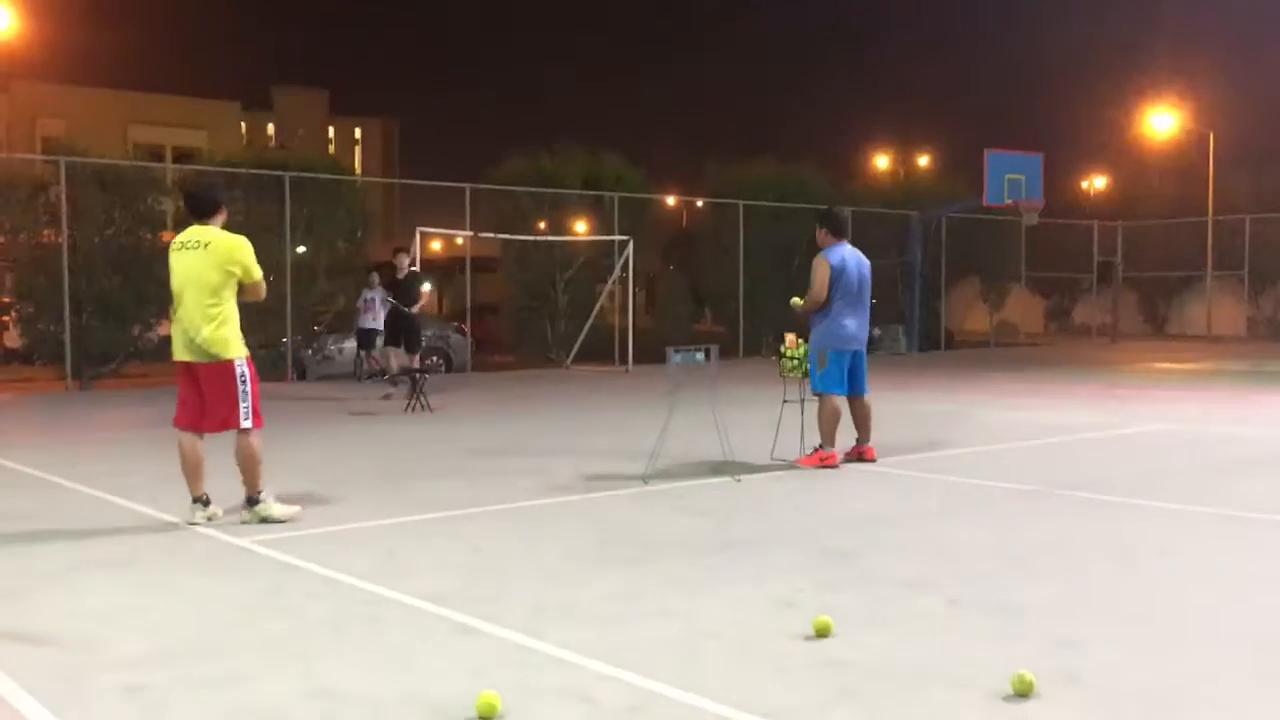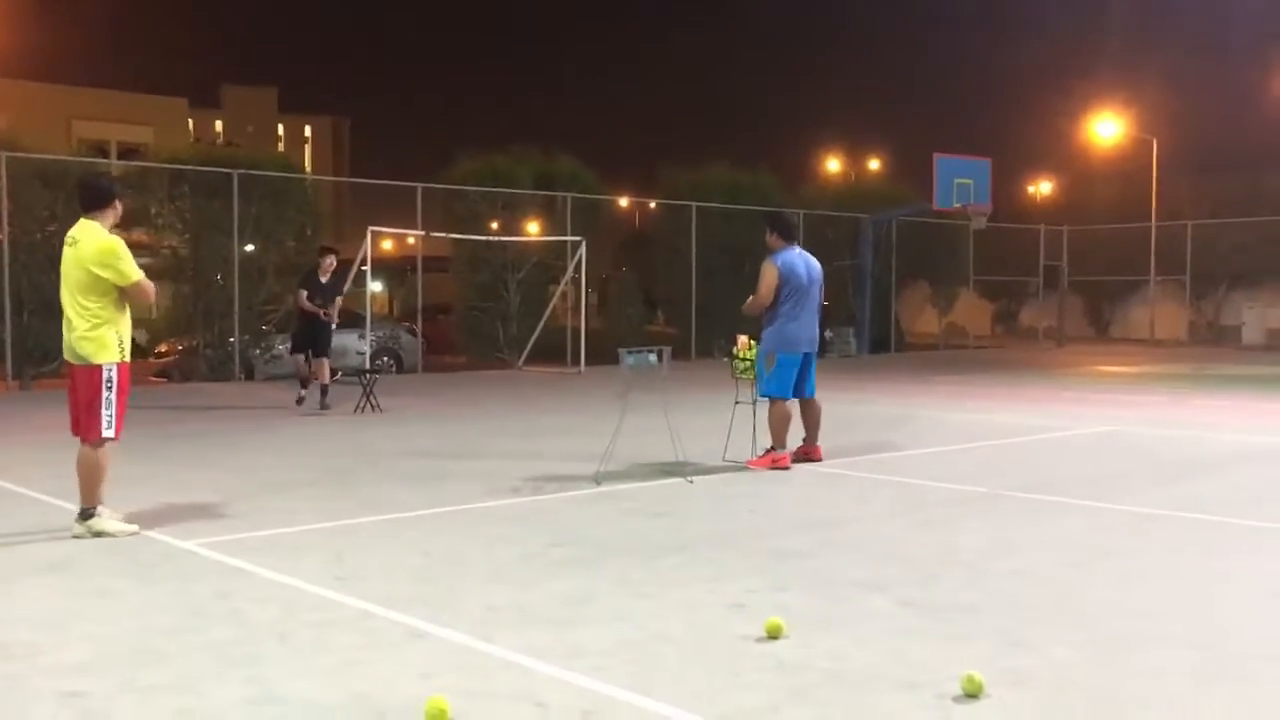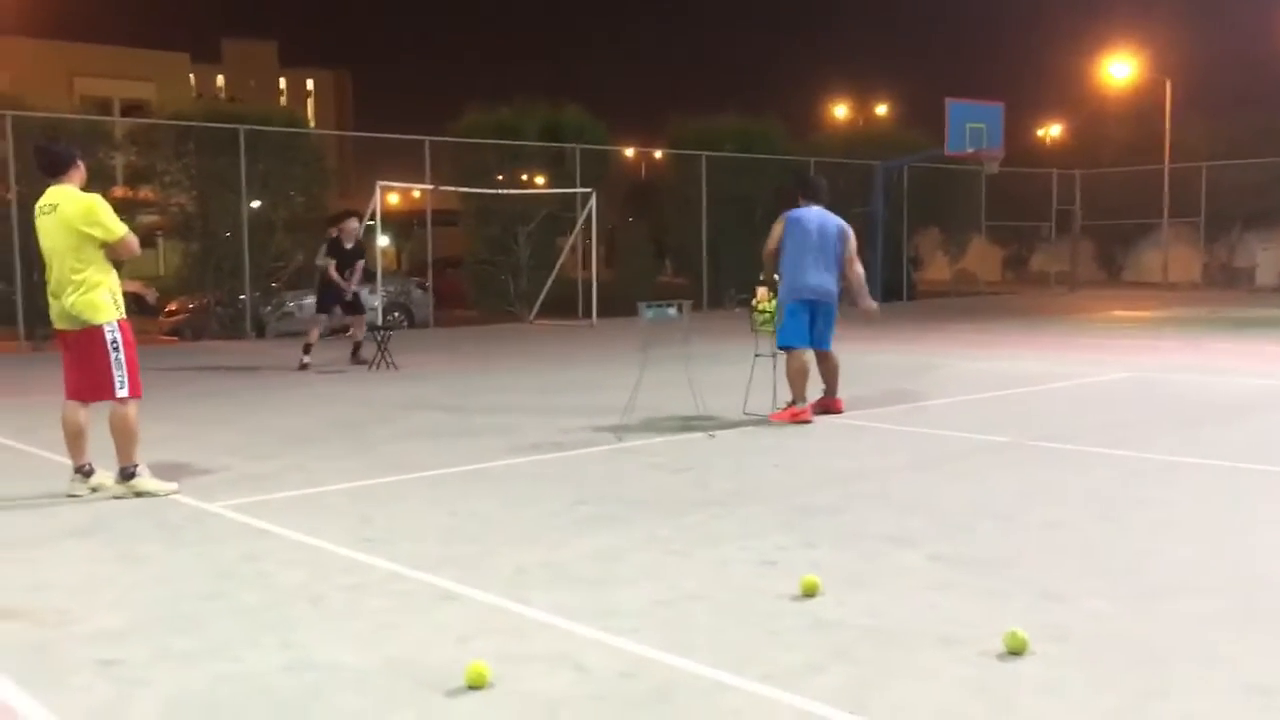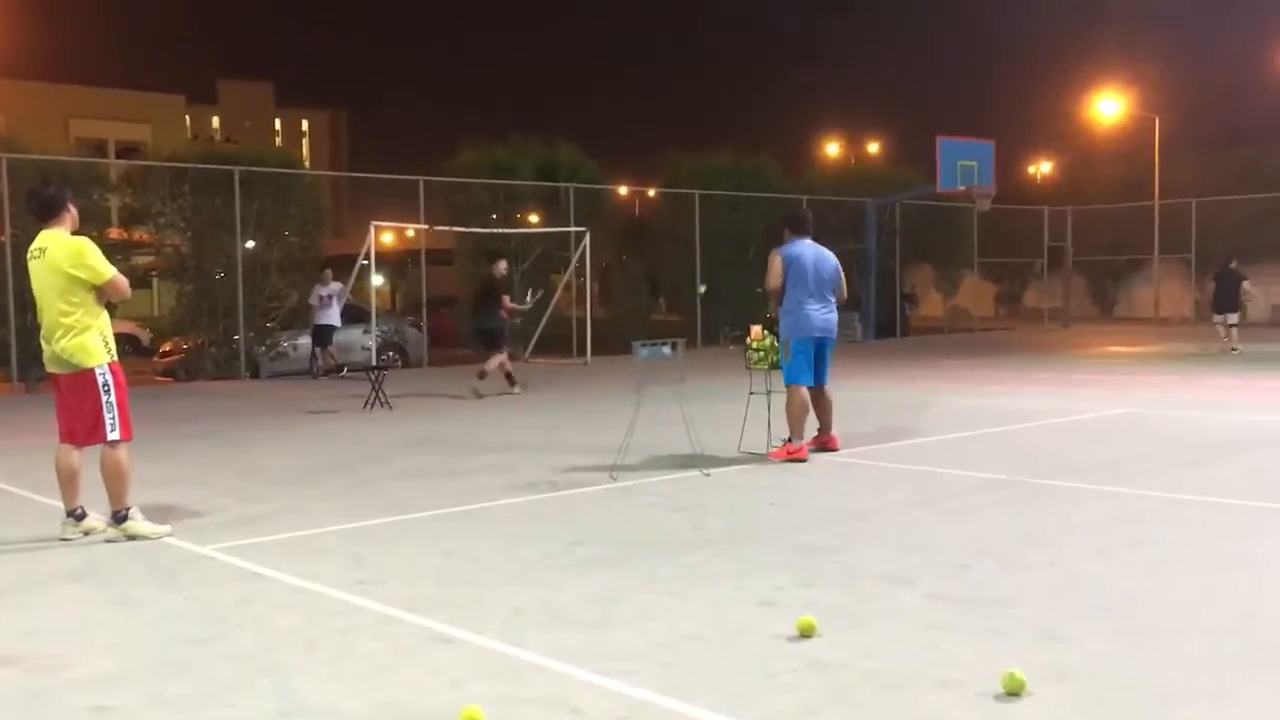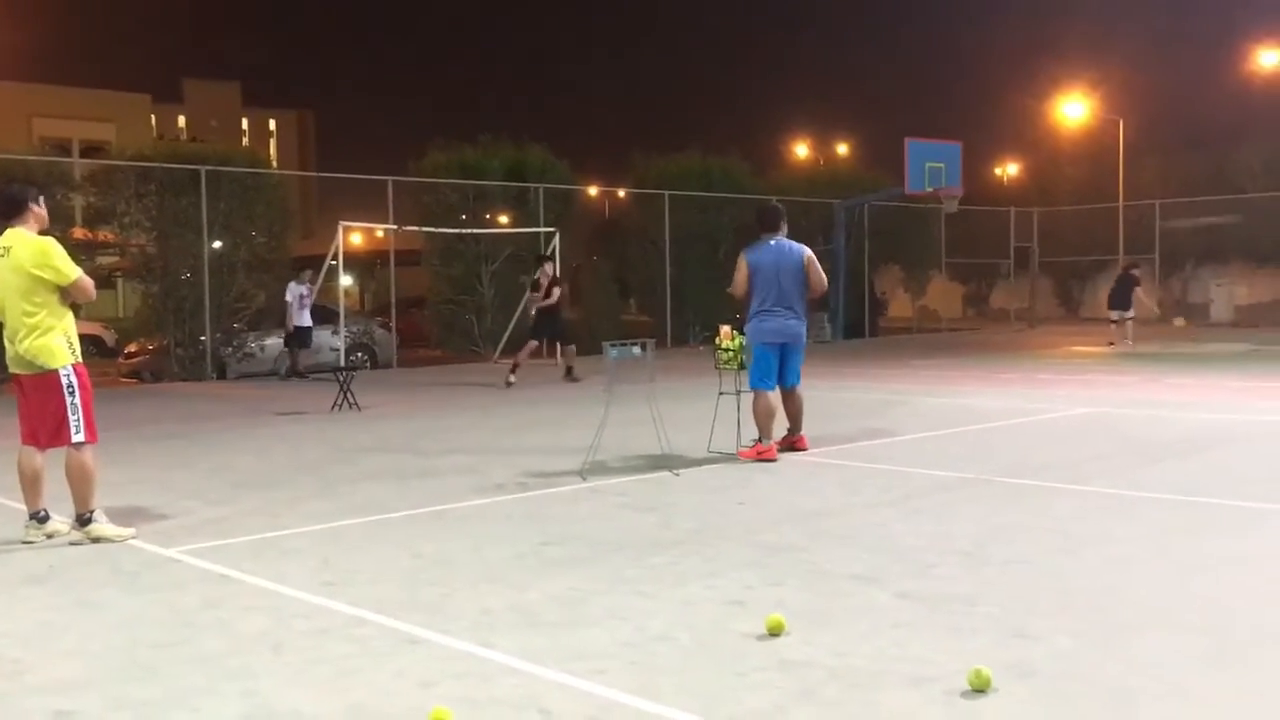
dt=1s
person 1, frame 1
left shoulder: (177, 244)
right shoulder: (234, 244)
right elbow: (259, 292)
left wrist: (225, 288)
left hip: (185, 348)
right hip: (222, 347)
left knee: (190, 428)
right knee: (246, 425)
left ankle: (199, 502)
right ankle: (257, 500)
person 1, frame 2
left shoulder: (76, 237)
right shoulder: (107, 244)
right elbow: (145, 295)
left wrist: (123, 286)
right wrist: (139, 283)
left hip: (80, 347)
right hip: (103, 350)
left knee: (89, 435)
right knee: (98, 436)
left ankle: (90, 506)
right ankle: (90, 515)
person 1, frame 3
left shoulder: (44, 207)
right shoulder: (87, 203)
right elbow: (131, 248)
right wrist: (109, 243)
left hip: (66, 312)
right hip: (99, 311)
left knee: (76, 396)
right knee: (123, 394)
left ankle: (82, 473)
right ankle: (130, 474)
person 1, frame 4
left shoulder: (36, 251)
right shoulder: (76, 246)
right elbow: (121, 290)
left wrist: (94, 291)
right wrist: (102, 287)
left hip: (59, 354)
right hip: (90, 354)
left knee: (70, 440)
right knee: (114, 438)
left ankle: (74, 517)
right ankle: (123, 517)
person 1, frame 5
right shoulder: (42, 246)
right elbow: (87, 291)
left wrist: (60, 289)
right wrist: (68, 287)
right hip: (54, 355)
left knee: (33, 442)
right knee: (80, 440)
left ankle: (38, 520)
right ankle: (87, 520)
person 2, frame 1
left shoulder: (825, 259)
right shoulder: (862, 259)
left elbow: (818, 296)
left wrist: (801, 308)
left hip: (830, 336)
right hip: (857, 335)
left knee: (828, 393)
right knee: (857, 393)
left ankle: (827, 452)
right ankle: (864, 446)
person 2, frame 2
left shoulder: (774, 263)
right shoulder: (813, 262)
left elbow: (763, 300)
right elbow: (819, 299)
left wrist: (747, 308)
left hip: (781, 339)
right hip: (808, 337)
left knee: (777, 396)
right knee: (807, 394)
left ankle: (778, 453)
right ankle: (811, 447)
person 2, frame 3
left shoulder: (788, 218)
right shoulder: (841, 225)
left elbow: (769, 250)
right elbow: (852, 264)
left wrist: (772, 272)
right wrist: (863, 298)
left hip: (795, 290)
right hip: (827, 291)
left knee: (796, 347)
right knee: (822, 347)
left ankle: (799, 406)
right ankle: (831, 398)
person 2, frame 4
left shoulder: (781, 254)
right shoulder: (829, 256)
left elbow: (773, 285)
right elbow: (842, 295)
left wrist: (778, 302)
left hip: (798, 325)
right hip: (827, 325)
left knee: (797, 384)
right knee: (819, 385)
left ankle: (796, 445)
right ankle: (826, 436)
person 2, frame 5
left shoulder: (748, 255)
right shoulder: (802, 252)
left elbow: (738, 291)
right elbow: (820, 286)
left hip: (763, 329)
right hip: (794, 328)
left knee: (762, 388)
right knee: (790, 386)
left ankle: (765, 445)
right ankle: (795, 436)
